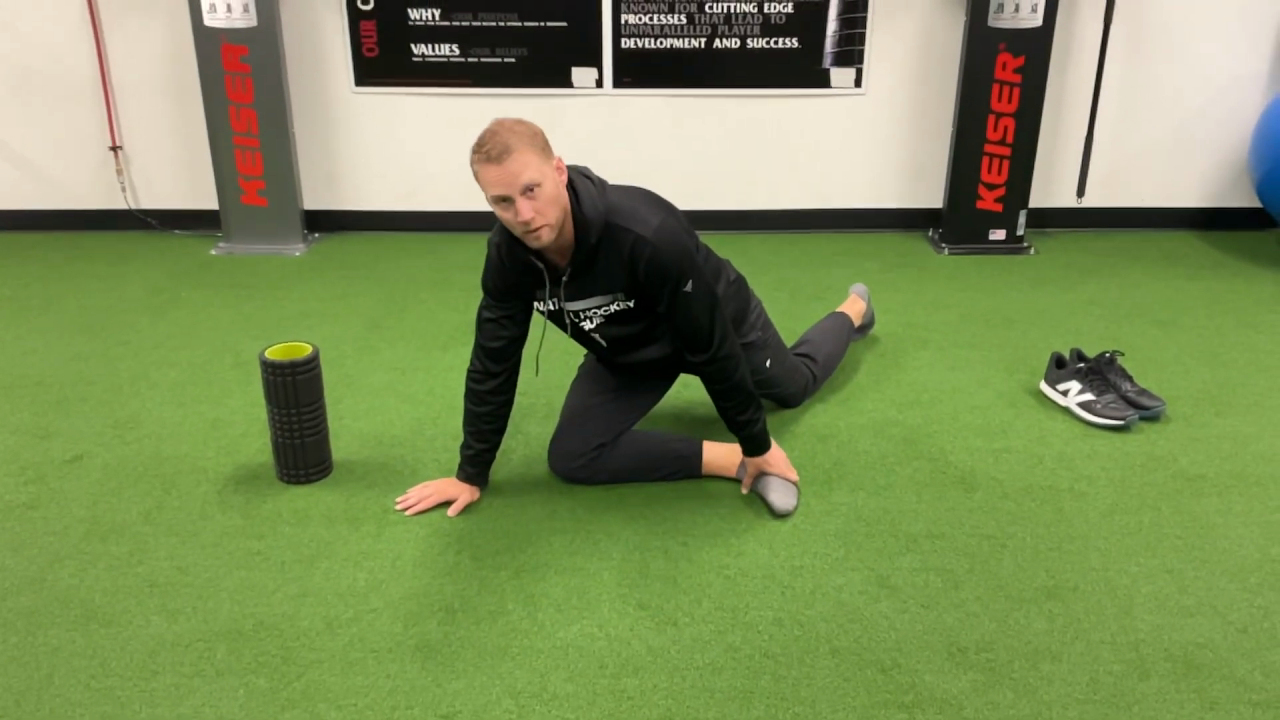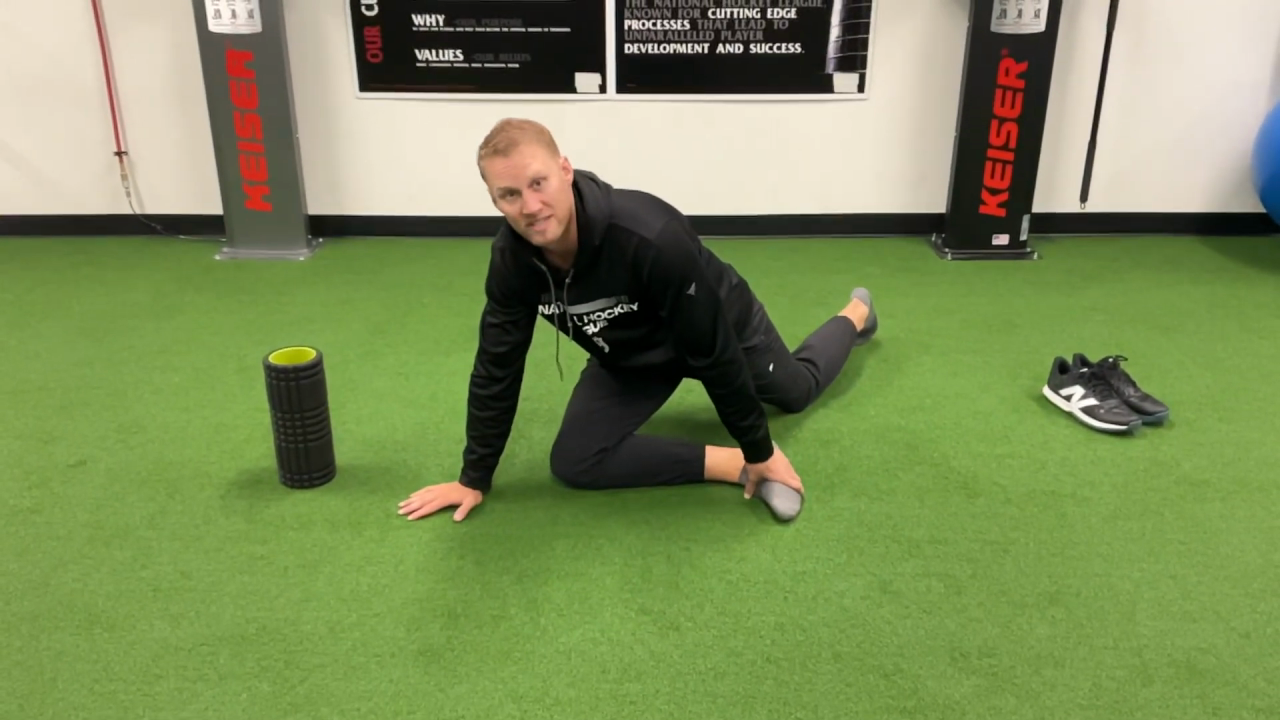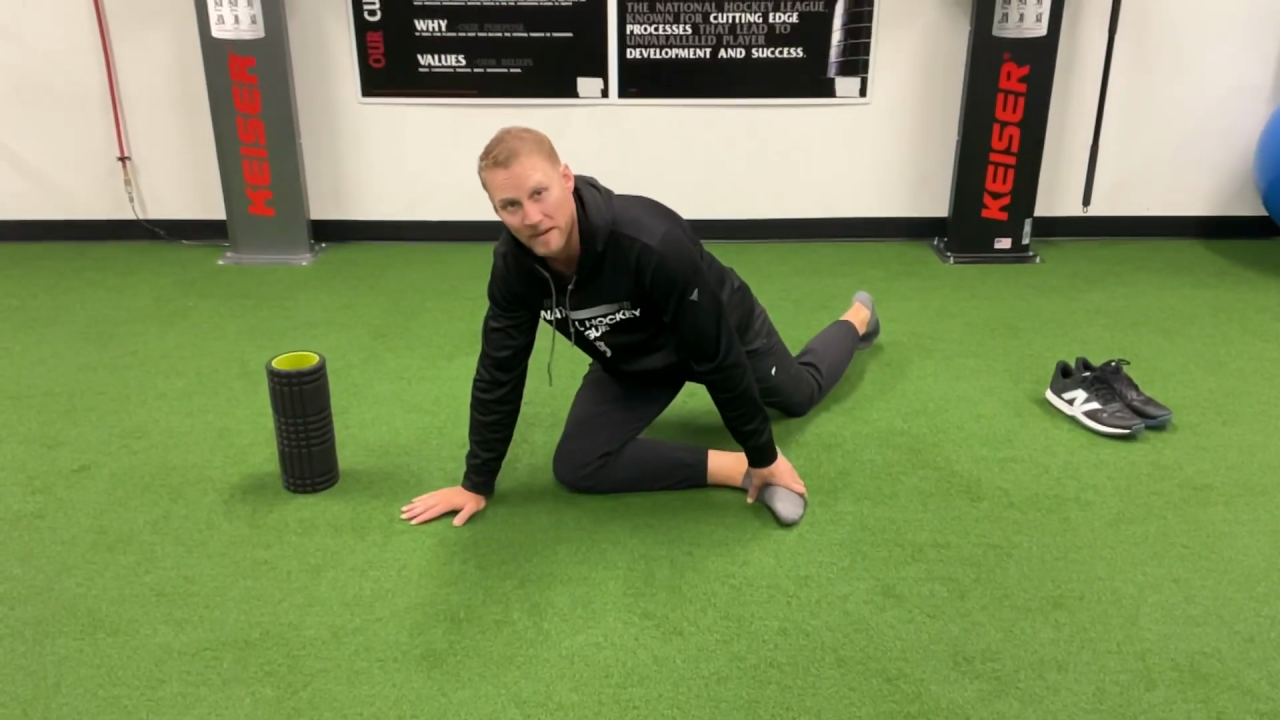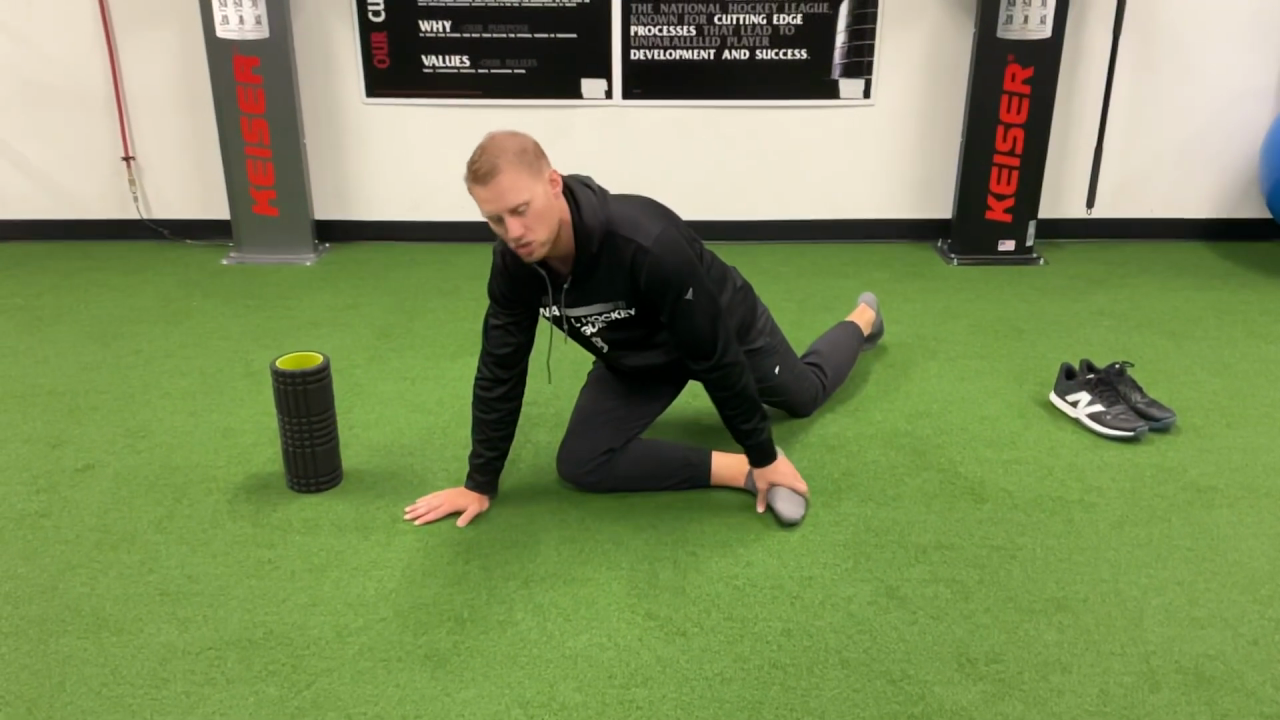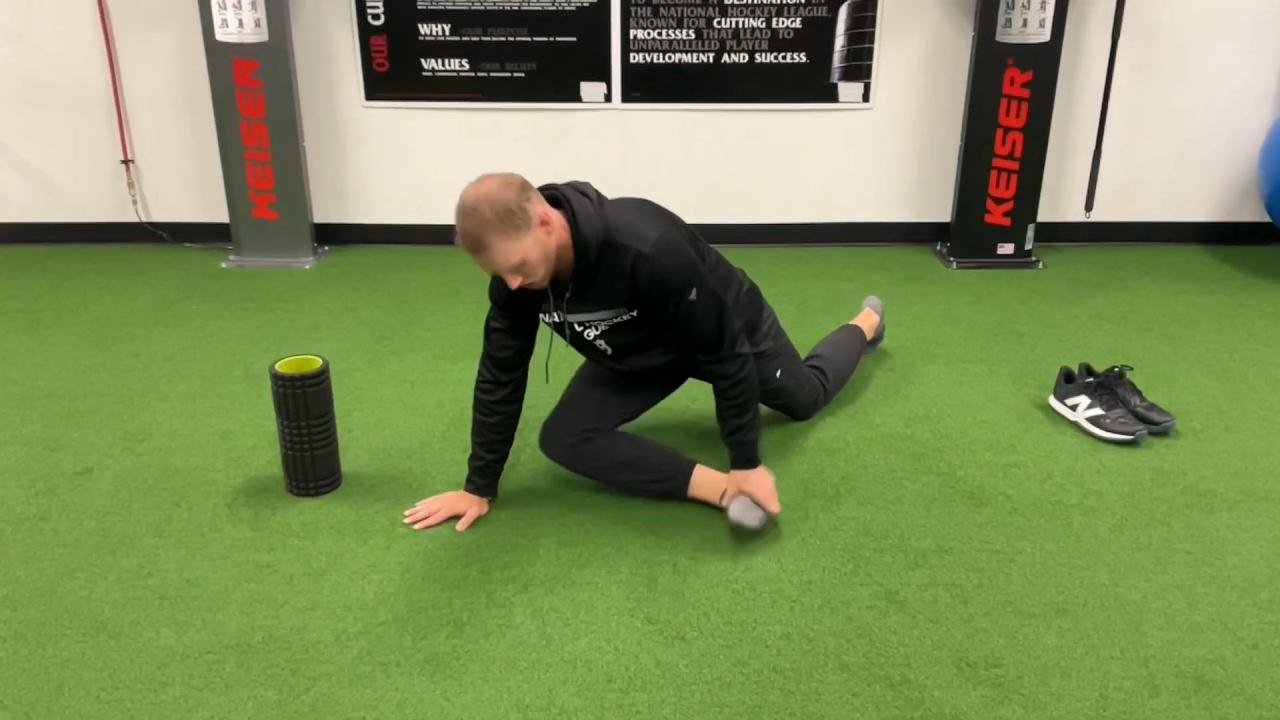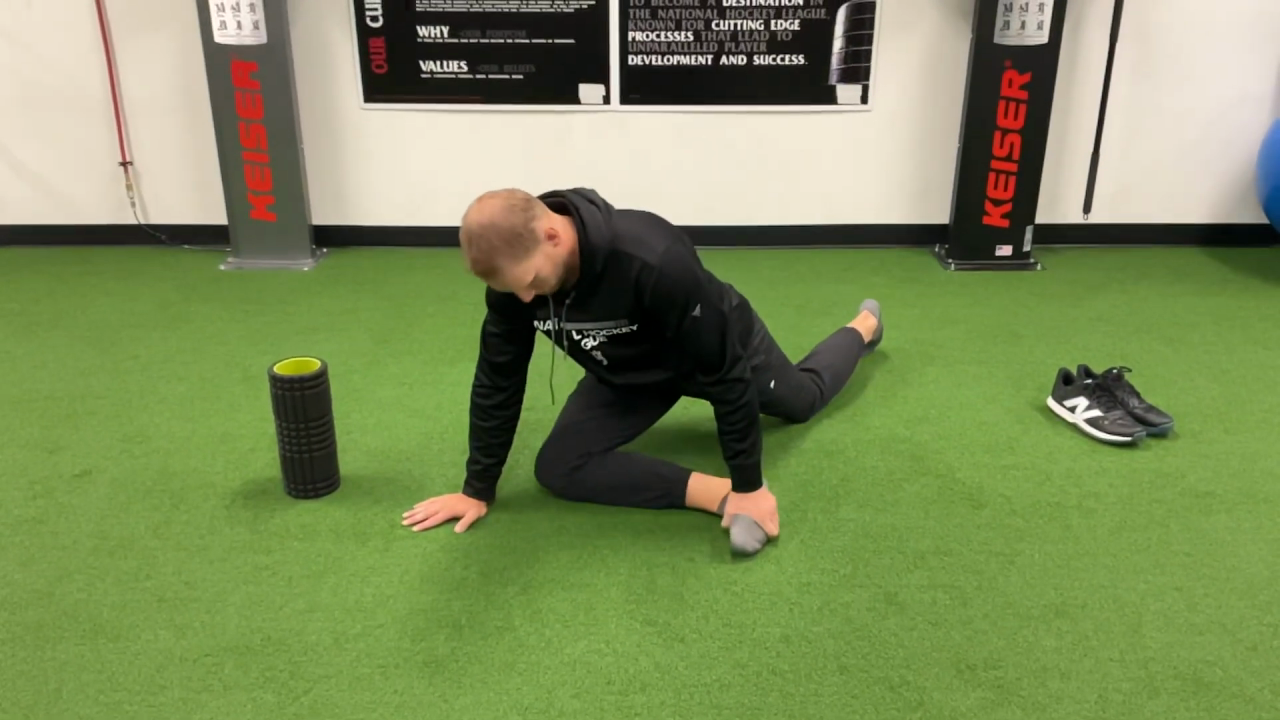
dt=0.4s
person 1, frame 1
left shoulder: (648, 234)
right shoulder: (508, 253)
left elbow: (711, 348)
right elbow: (493, 363)
left wrist: (756, 446)
right wrist: (471, 474)
left hip: (718, 321)
right hip: (627, 351)
left knee: (794, 385)
right knee: (572, 457)
left ankle: (852, 310)
right ankle: (729, 462)
person 1, frame 2
left shoulder: (651, 237)
right shoulder: (512, 257)
left elbow: (715, 353)
right elbow: (497, 368)
left wrist: (760, 451)
right wrist: (474, 479)
left hip: (721, 326)
right hip: (628, 356)
left knee: (797, 391)
right knee: (574, 462)
left ankle: (855, 315)
right ankle: (732, 466)
person 1, frame 3
left shoulder: (653, 243)
right shoulder: (514, 263)
left elbow: (719, 358)
right elbow: (500, 372)
left wrist: (764, 456)
right wrist: (477, 484)
left hip: (723, 329)
right hip: (631, 360)
left knee: (800, 395)
right knee: (577, 466)
left ankle: (857, 318)
right ankle: (736, 470)
person 1, frame 4
left shoulder: (648, 243)
right shoulder: (514, 261)
left elbow: (717, 357)
right elbow: (501, 370)
left wrist: (764, 456)
right wrist: (480, 483)
left hip: (727, 324)
right hip: (637, 357)
left knee: (804, 394)
right knee: (581, 463)
left ankle: (861, 319)
right ankle: (738, 473)
person 1, frame 5
left shoulder: (648, 247)
right shoulder: (515, 260)
left elbow: (726, 354)
right elbow: (502, 372)
left wrist: (746, 464)
right wrist: (479, 486)
left hip: (731, 325)
right hip: (639, 355)
left knee: (805, 398)
right knee: (563, 437)
left ankle: (865, 323)
right ankle: (705, 484)
person 1, frame 6
left shoulder: (654, 261)
right shoulder: (516, 266)
left elbow: (725, 371)
right elbow: (498, 378)
left wrist: (749, 485)
right wrist: (477, 490)
left hip: (721, 343)
right hip: (629, 372)
left knee: (802, 401)
right knee: (558, 468)
left ankle: (862, 327)
right ankle: (712, 494)
